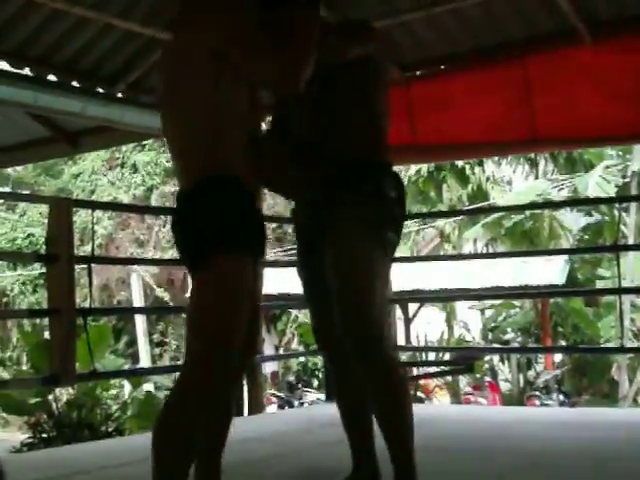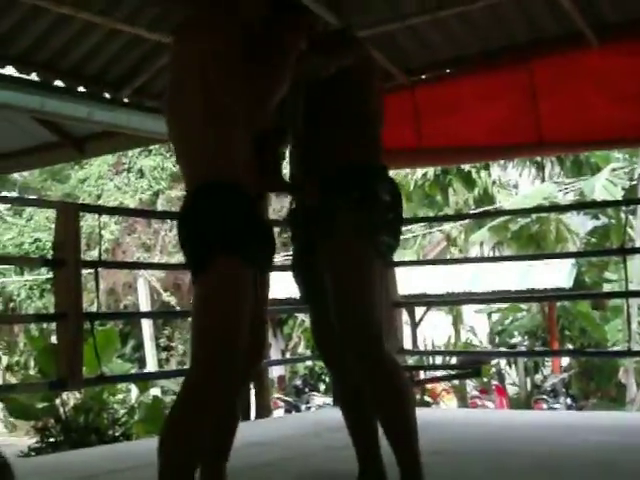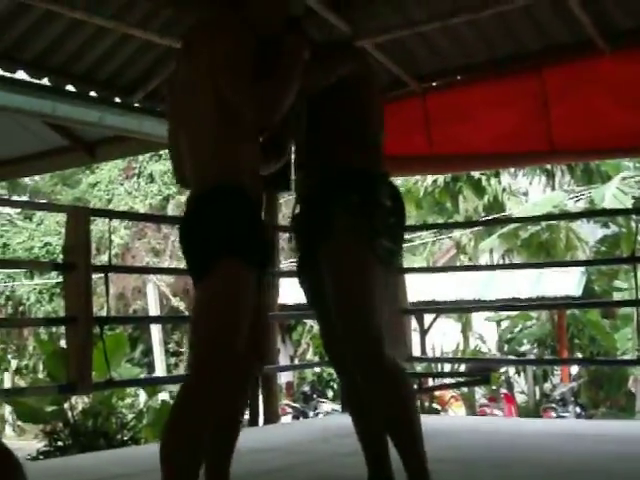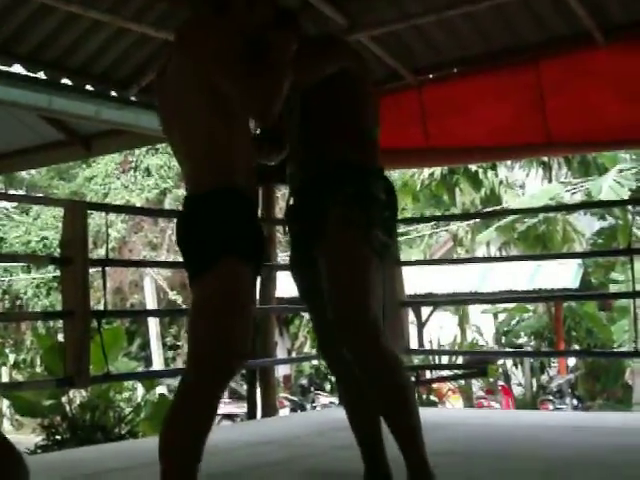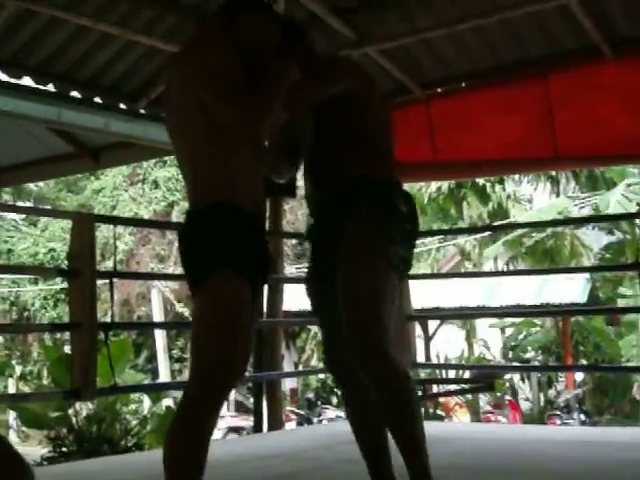
dt=0.2s
person 1, frame 1
left shoulder: (183, 51)
right elbow: (287, 77)
left hip: (217, 210)
right hip: (218, 210)
left knee: (234, 358)
right knee: (209, 368)
person 1, frame 2
left shoulder: (197, 58)
right elbow: (253, 106)
right wrist: (289, 43)
left hip: (237, 219)
right hip: (221, 216)
left knee: (240, 363)
right knee: (213, 371)
person 1, frame 3
left shoulder: (189, 71)
right elbow: (265, 110)
right wrist: (294, 56)
left hip: (218, 219)
right hip: (224, 219)
left knee: (242, 365)
right knee: (211, 374)
person 1, frame 4
left shoulder: (173, 71)
right elbow: (261, 105)
right wrist: (281, 50)
left hip: (217, 219)
right hip: (221, 219)
left knee: (221, 363)
right knee: (209, 369)
person 1, frame 5
left shoulder: (189, 79)
right shoulder: (210, 49)
right elbow: (246, 127)
right wrist: (281, 75)
left hip: (232, 236)
right hip: (221, 233)
left knee: (220, 376)
right knee: (213, 378)
person 2, frame 1
left shoulder: (357, 38)
right elbow: (271, 146)
left hip: (361, 198)
right hip: (316, 208)
left knee: (364, 338)
right knee: (333, 341)
person 2, frame 2
left shoulder: (342, 49)
right shoulder: (302, 90)
left hip: (357, 204)
right hip: (316, 214)
left knee: (362, 343)
right knee: (333, 348)
person 2, frame 3
left shoulder: (342, 57)
right shoulder: (310, 100)
left hip: (359, 208)
right hip: (320, 220)
left knee: (362, 347)
right knee: (342, 353)
person 2, frame 4
left shoulder: (332, 51)
right shoulder: (305, 95)
left hip: (352, 202)
right hip: (314, 212)
left knee: (358, 338)
right knee: (336, 346)
person 2, frame 5
left shoulder: (340, 72)
right shoulder: (317, 108)
left elbow: (290, 98)
left hip: (374, 215)
right hip: (333, 232)
left knee: (367, 349)
right knee: (342, 360)
